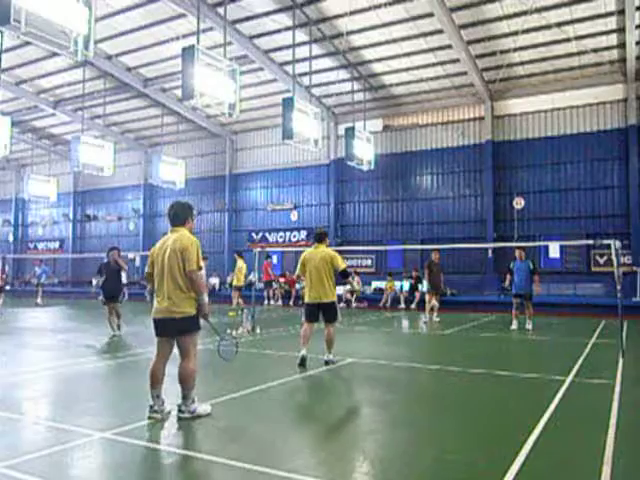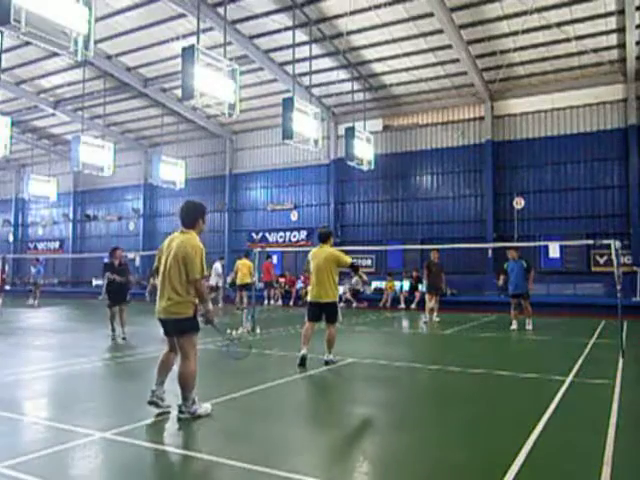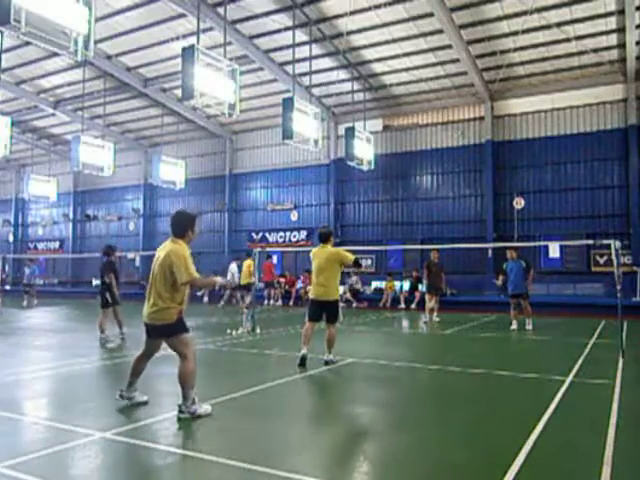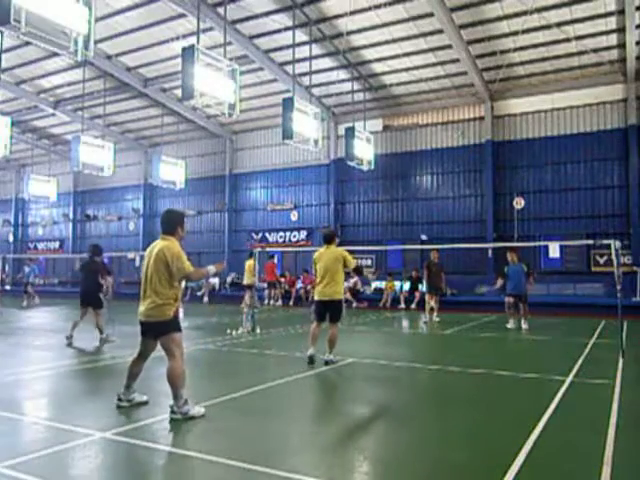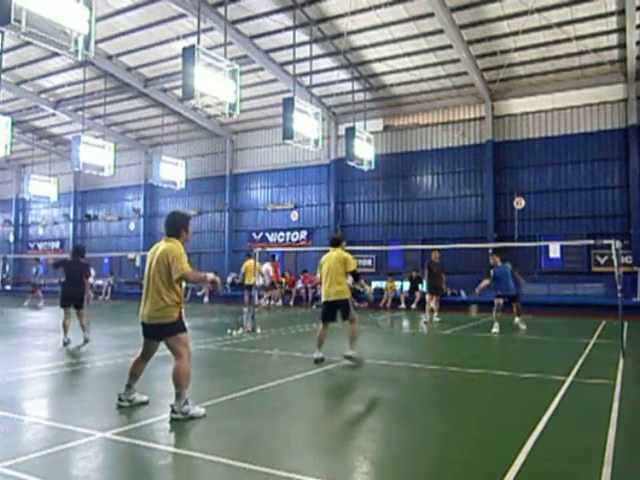
dt=0.4s
person 1, frame 1
left shoulder: (159, 244)
right shoulder: (189, 240)
left elbow: (149, 277)
right elbow: (194, 275)
right wrist: (203, 300)
left hip: (161, 310)
right hip: (184, 310)
left knee: (161, 358)
right knee: (188, 358)
left ankle: (156, 405)
right ankle: (187, 406)
person 1, frame 2
left shoulder: (169, 240)
right shoulder: (194, 245)
left elbow: (157, 270)
right elbow: (197, 282)
right wrist: (208, 307)
left hip: (164, 307)
right hip: (183, 310)
left knee: (172, 350)
right knee: (189, 357)
left ankle: (157, 392)
right ankle: (188, 406)
person 1, frame 3
left shoulder: (165, 247)
right shoulder: (179, 252)
right elbow: (195, 282)
right wrist: (217, 281)
left hip: (152, 312)
right hip: (168, 314)
left knee: (148, 352)
right knee: (188, 356)
left ankle: (128, 391)
right ankle: (188, 406)
person 1, frame 4
left shoulder: (154, 246)
right shoulder: (171, 248)
right elbow: (191, 275)
right wrist: (212, 269)
left hip: (148, 311)
right hip: (163, 312)
left knee: (143, 354)
right knee: (176, 356)
left ankle: (126, 395)
right ankle: (180, 406)
person 1, frame 5
left shoulder: (157, 247)
right shoulder: (174, 249)
right elbow: (188, 276)
right wrist: (208, 276)
left hip: (149, 313)
right hip: (167, 314)
left knee: (145, 354)
right knee: (183, 355)
left ankle: (127, 394)
right ankle: (181, 406)
person 2, frame 1
left shoulder: (305, 255)
right shoulder: (331, 254)
left elbow: (299, 274)
right elbow: (343, 272)
left wrist: (304, 277)
left hip: (311, 296)
right hip: (328, 296)
left knee: (308, 324)
right knee: (330, 326)
left ankle: (303, 351)
right ankle: (328, 356)
person 2, frame 2
left shoulder: (312, 254)
right shoulder: (334, 253)
right elbow: (351, 265)
left hip: (314, 296)
right hip: (330, 296)
left knee: (310, 324)
right knee: (331, 326)
left ankle: (303, 351)
right ankle: (328, 356)
person 2, frame 3
left shoulder: (313, 253)
right shoulder: (336, 252)
right elbow: (354, 261)
right wrist: (359, 266)
left hip: (315, 295)
right hip: (331, 295)
left knee: (310, 323)
right knee: (331, 326)
left ankle: (304, 351)
right ankle: (328, 356)
person 2, frame 4
left shoulder: (317, 255)
right shoulder: (341, 253)
right elbow: (353, 267)
left hip: (320, 295)
right hip: (335, 295)
left knee: (316, 323)
right knee: (333, 325)
left ankle: (311, 351)
right ankle: (329, 355)
person 2, frame 5
left shoulder: (324, 258)
right shoulder: (345, 256)
right elbow: (354, 275)
right wrist: (365, 287)
left hip: (327, 296)
right hip: (341, 295)
left knee: (324, 324)
right knee: (353, 321)
left ankle: (318, 354)
right ankle: (351, 351)
